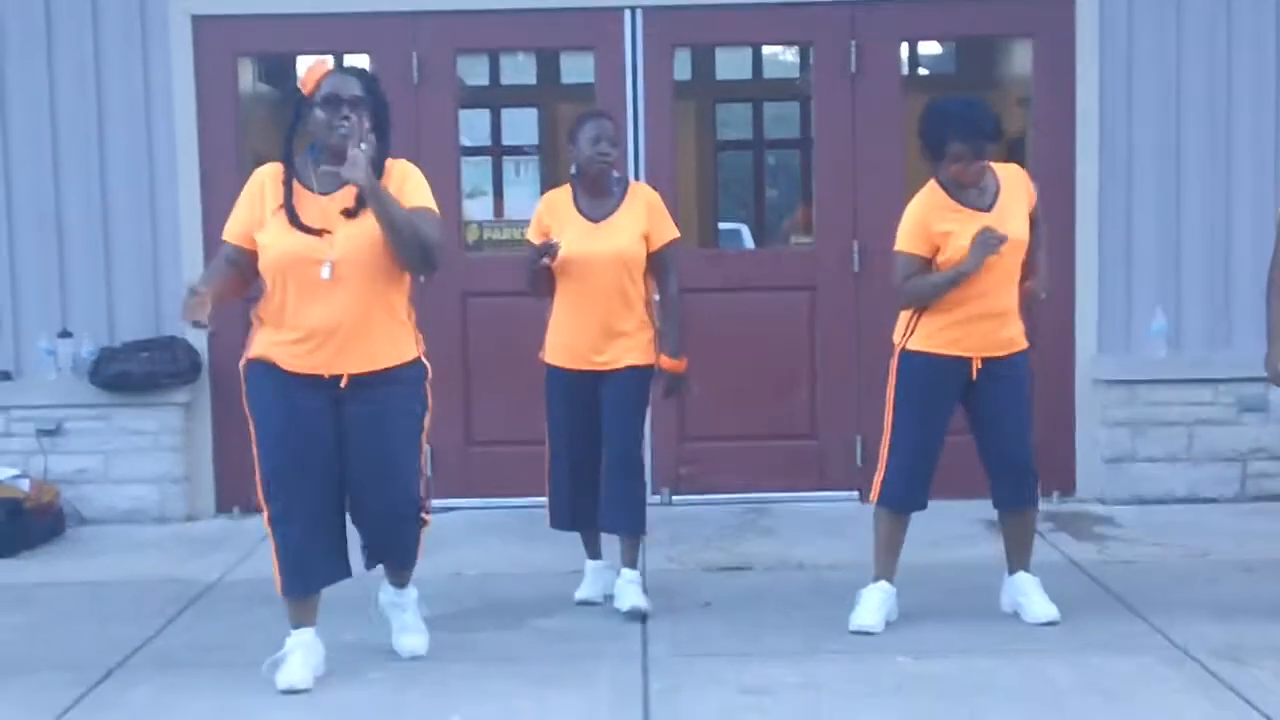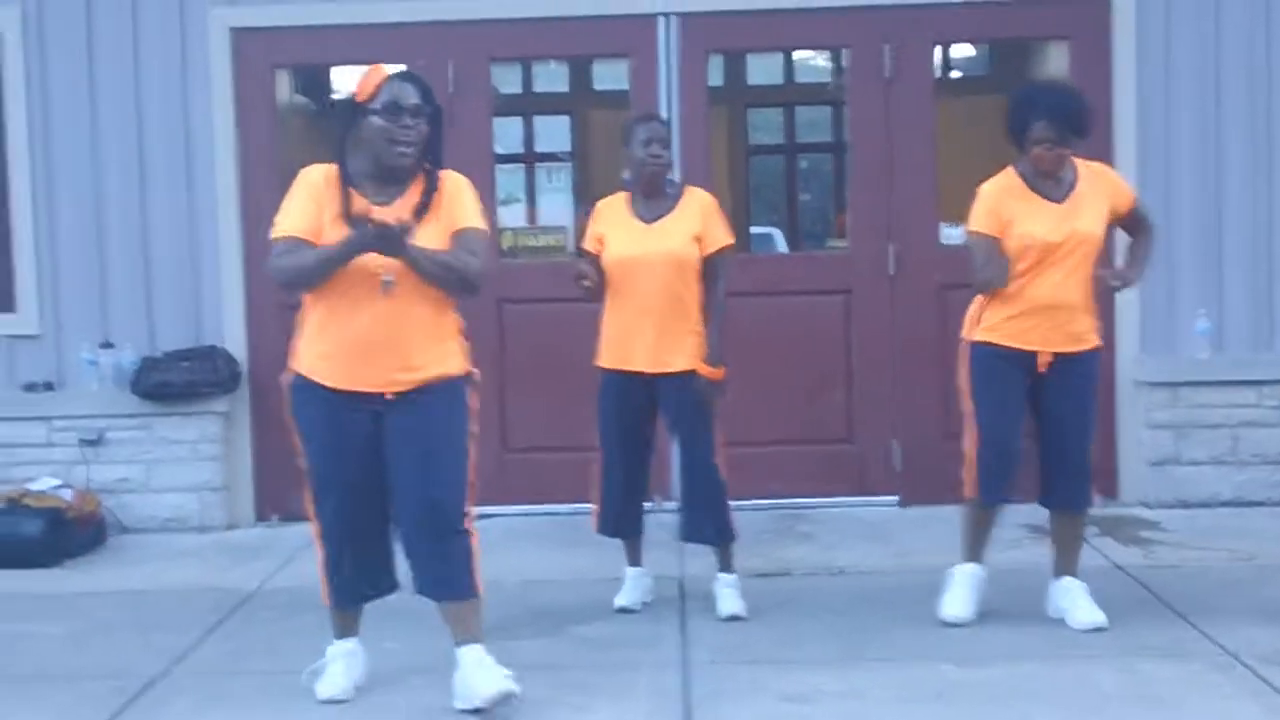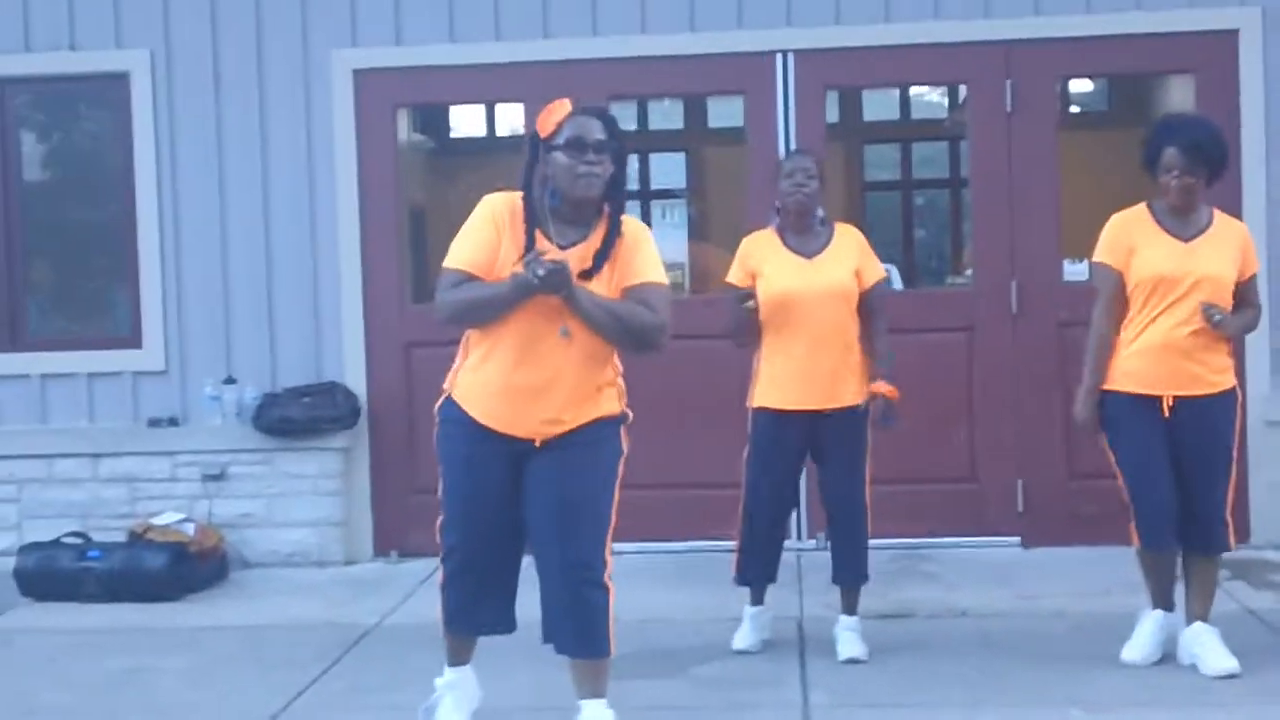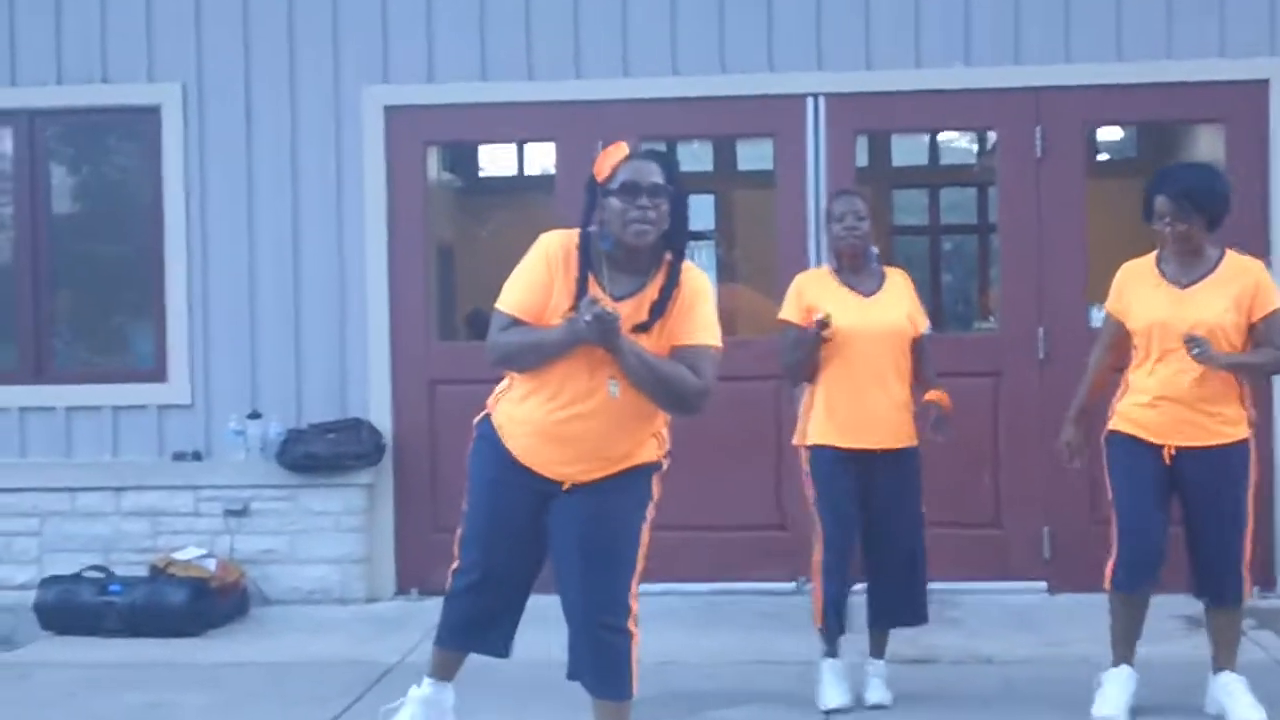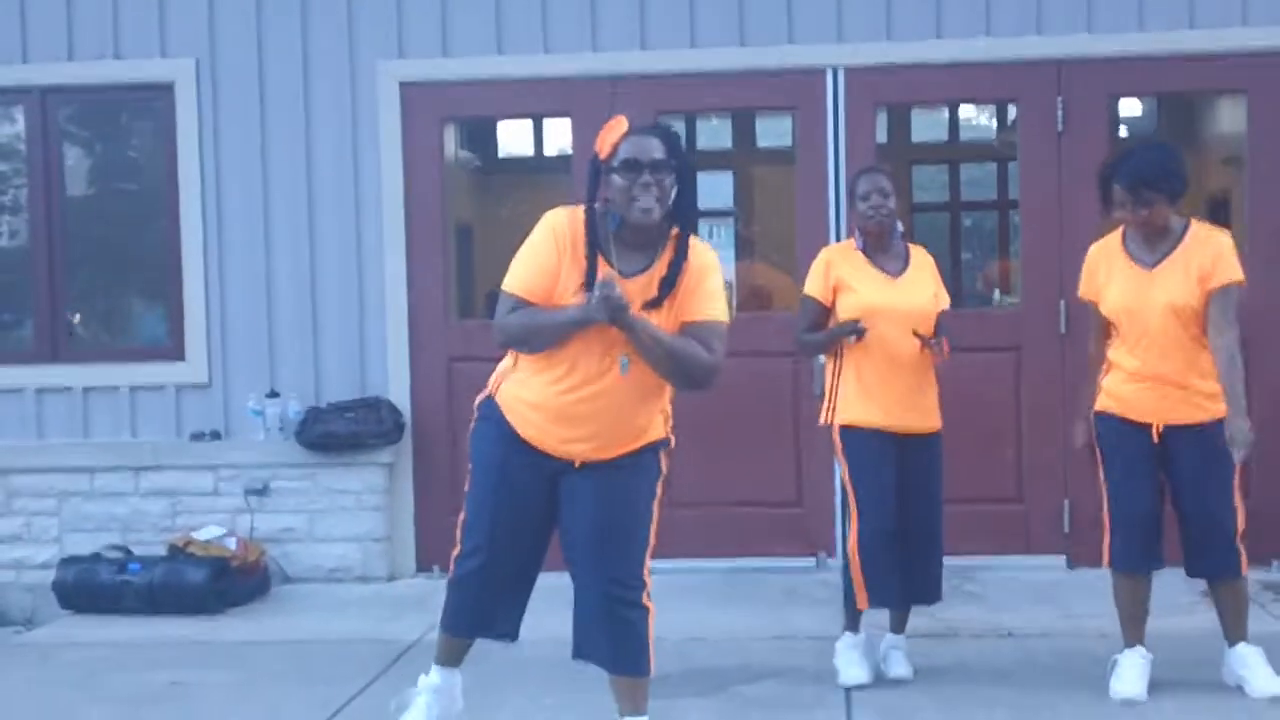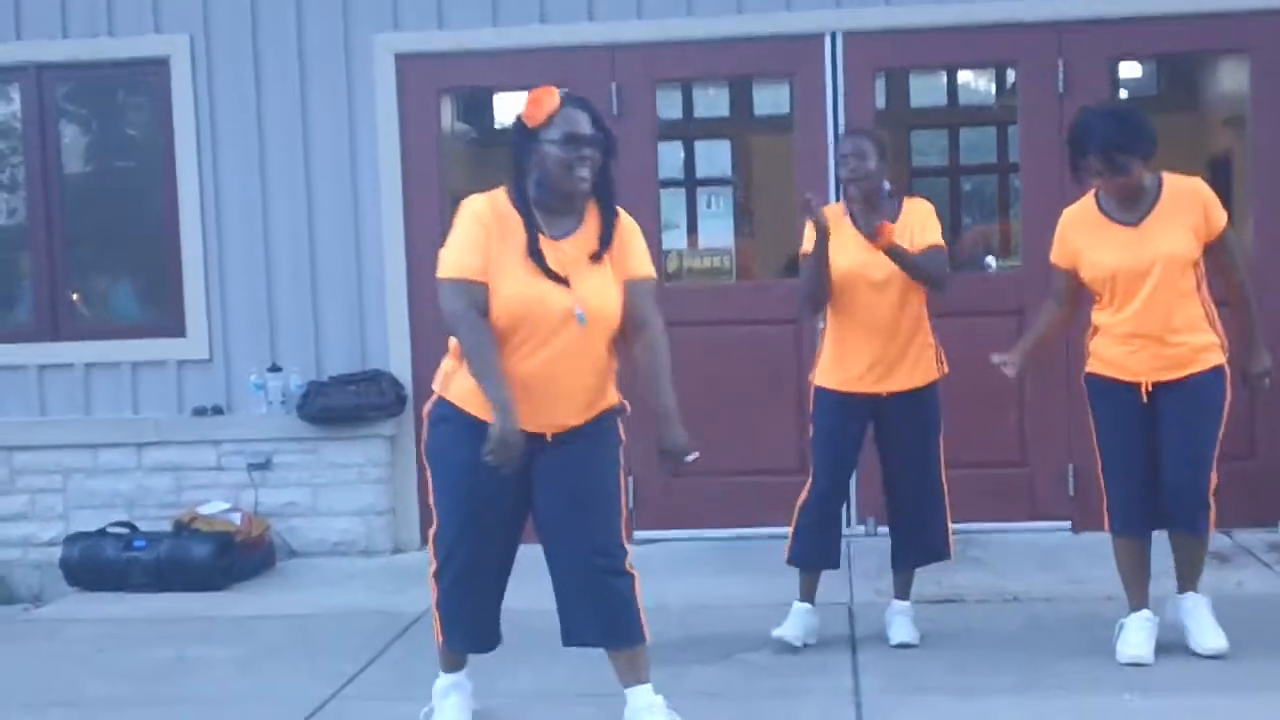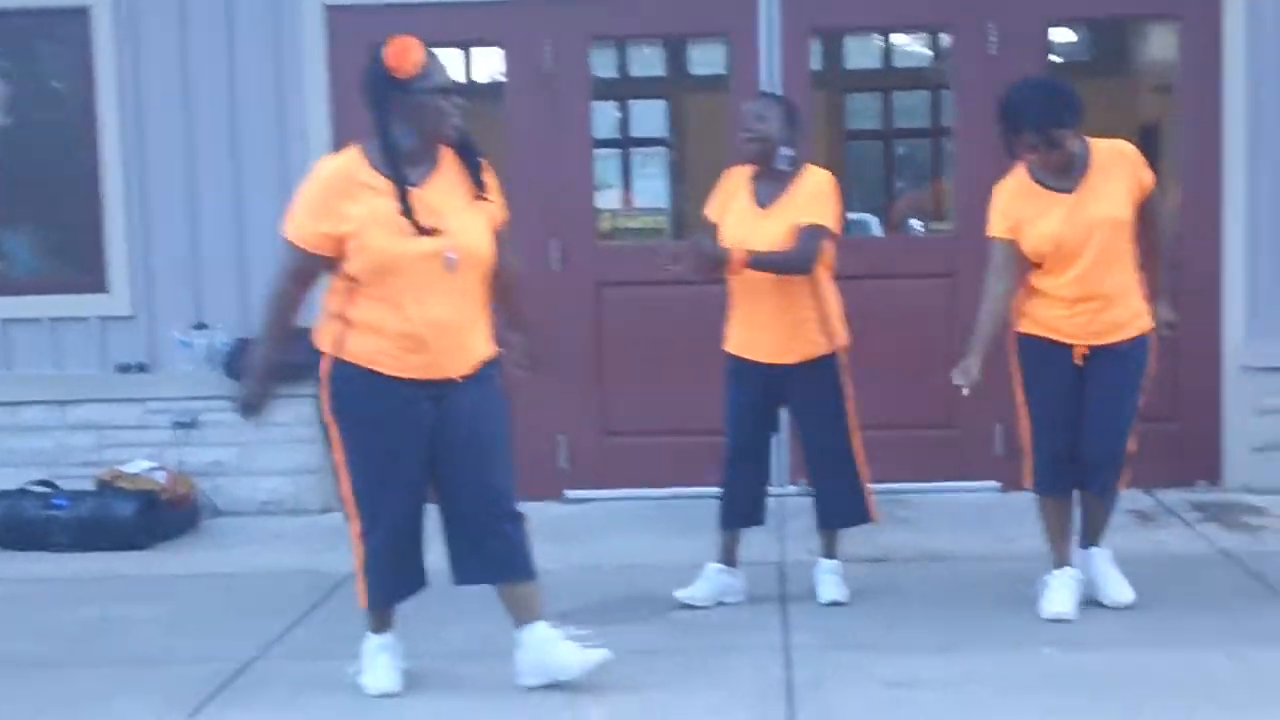
dt=0.3s
person 1, frame 1
left shoulder: (398, 176)
right shoulder: (268, 183)
left elbow: (427, 254)
right elbow: (233, 261)
left wrist: (369, 187)
right wrist: (207, 289)
left hip: (386, 372)
right hip: (285, 373)
left knee: (392, 499)
right knee: (296, 504)
left ankle: (399, 591)
right ankle: (303, 639)
person 1, frame 2
left shoulder: (451, 190)
right shoulder: (317, 184)
left elbow: (473, 274)
right elbow: (282, 270)
left wrist: (404, 246)
right wrist: (351, 245)
left hip: (429, 383)
right hip: (329, 386)
left knee: (439, 516)
right knee: (343, 520)
left ankle: (471, 659)
right ankle: (345, 648)
person 1, frame 3
left shoulder: (629, 236)
right shoulder: (497, 212)
left elbow: (651, 330)
right elbow: (449, 304)
left wrist: (572, 290)
right wrist: (522, 282)
left hip: (581, 429)
right hip: (479, 419)
left knee: (578, 566)
right knee: (470, 552)
person 1, frame 4
left shoulder: (689, 287)
right shoulder: (555, 253)
left elbow: (692, 394)
right elbow: (499, 347)
left wrist: (618, 342)
right wrist: (575, 332)
left hip: (616, 473)
right hip: (514, 450)
left knee: (604, 611)
right knee: (480, 578)
person 1, frame 5
left shoulder: (695, 262)
right shoulder: (560, 231)
left elbow: (703, 369)
right elbow: (507, 327)
left wrist: (630, 321)
right wrist: (587, 311)
left hip: (624, 452)
right hip: (518, 429)
left knee: (618, 589)
right knee: (485, 561)
person 1, frame 6
left shoulder: (615, 227)
right shoulder: (485, 216)
left elbow: (646, 326)
right elbow: (462, 319)
left wrist: (668, 418)
right wrist: (504, 411)
left hip: (581, 427)
right hip: (476, 422)
left knee: (601, 561)
right knee: (465, 560)
person 1, frame 7
left shoulder: (472, 173)
right shoulder: (339, 178)
left elbow: (495, 267)
right elbow: (293, 281)
left wrist: (519, 327)
right wrist: (260, 367)
left hip: (469, 374)
right hip: (368, 378)
left knee: (492, 506)
right knee: (383, 516)
left ankle: (536, 642)
right ankle: (380, 642)
person 2, frame 1
left shoulder: (1016, 181)
right shoulder: (924, 209)
right elbow: (905, 292)
left wrist: (1035, 273)
right wrist: (968, 265)
left hip: (1004, 352)
right hip: (930, 353)
left knee: (1016, 465)
right knee: (903, 467)
left ankle: (1020, 580)
right ankle: (881, 587)
person 2, frame 2
left shoulder: (1102, 182)
right shoulder: (996, 194)
left elbow: (1142, 227)
right elbow: (980, 274)
left wrist: (1129, 270)
right wrist: (999, 272)
left hip: (1074, 349)
right hip: (1000, 346)
left knee: (1070, 464)
right knee: (992, 456)
left ankle: (1066, 584)
right ankle: (968, 569)
person 2, frame 3
left shoulder: (1234, 235)
right shoulder: (1124, 228)
left elbow: (1250, 309)
right elbow: (1105, 312)
left wrist: (1232, 325)
right wrist: (1087, 388)
left hip: (1208, 393)
right hip: (1130, 391)
left knee: (1206, 512)
right knee: (1152, 509)
left ankle: (1198, 629)
right ankle: (1159, 615)
person 2, frame 4
right shoulder: (1131, 276)
right elbow: (1107, 356)
left wrist: (1221, 359)
right wrist: (1074, 419)
left hip: (1218, 442)
right hip: (1137, 437)
left knee: (1222, 560)
right knee: (1135, 552)
right ankle: (1120, 669)
person 2, frame 5
left shoulder: (1212, 247)
right shoulder: (1100, 256)
left elbow: (1224, 332)
right wrist: (1086, 412)
left hip: (1201, 417)
right hip: (1124, 418)
left knee: (1216, 535)
right knee: (1129, 533)
right ankle: (1133, 653)
person 2, frame 6
left shoulder: (1194, 198)
right shoulder: (1076, 224)
left elbow: (1232, 277)
right elbow: (1060, 300)
left wrist: (1256, 346)
right wrist: (1021, 351)
left hip: (1193, 370)
right hip: (1114, 376)
left knee: (1189, 488)
right knee: (1127, 494)
left ankle: (1190, 598)
right ankle: (1139, 613)
person 2, frame 7
left shoulder: (1123, 161)
right shoulder: (1010, 195)
left elbow: (1150, 229)
right elbow: (1001, 280)
left wrist: (1159, 297)
right wrist: (976, 352)
left hip: (1121, 334)
right hip: (1046, 339)
left knee: (1105, 452)
right knee: (1052, 454)
left ankle: (1093, 551)
right ankle: (1062, 570)
person 3, frame 1
left shoulder: (644, 200)
right shoulder: (552, 206)
left elbow: (666, 281)
right elbow: (539, 289)
left wrist: (672, 355)
right wrist: (540, 260)
left hip: (628, 355)
right hip: (567, 358)
left knee: (624, 459)
right knee: (572, 460)
left ankle: (629, 575)
right ankle: (594, 564)
person 3, frame 2
left shoulder: (700, 205)
right shoulder: (606, 212)
left elbow: (715, 290)
left wrist: (711, 362)
right wrist: (588, 279)
left hip: (684, 362)
right hip: (621, 363)
left knee: (700, 465)
right knee: (622, 466)
left ankle: (726, 577)
right ankle: (635, 573)
person 3, frame 3
left shoulder: (850, 240)
right shoulder: (754, 248)
left elbow: (874, 320)
right elbow: (745, 334)
left wrist: (881, 381)
right wrist: (744, 313)
left hip: (843, 400)
right hip: (777, 401)
left knee: (847, 507)
right knee: (764, 505)
left ankle: (848, 621)
right ankle: (755, 611)
person 3, frame 4
left shoulder: (901, 283)
right shoulder: (808, 285)
left elbow: (919, 361)
right elbow: (791, 370)
left wrist: (933, 396)
right wrist: (813, 342)
left hip: (896, 440)
right hip: (831, 439)
left knee: (899, 549)
right knee: (835, 545)
left ankle: (876, 662)
right ankle: (830, 661)
person 3, frame 5
left shoulder: (923, 260)
right shoulder: (833, 261)
left elbow: (941, 332)
right elbow: (805, 340)
left wrist: (939, 345)
right wrist: (838, 332)
left hip: (920, 420)
right hip: (860, 417)
left knee: (920, 527)
right knee: (871, 523)
left ankle: (895, 639)
right ankle: (851, 638)
person 3, frame 6
left shoulder: (919, 213)
right shoulder: (823, 221)
left elbow: (939, 276)
right elbow: (812, 303)
left wrist: (885, 240)
right wrist: (822, 243)
left hip: (909, 381)
right hip: (840, 381)
left knee: (913, 490)
right knee: (824, 488)
left ankle: (900, 604)
right ankle: (805, 607)
person 3, frame 7
left shoulder: (818, 183)
right shoulder: (732, 183)
left elbow: (803, 257)
right elbow: (717, 259)
left wrist: (733, 256)
right wrist: (706, 258)
left hip: (811, 346)
right hip: (747, 348)
left knee: (830, 452)
right knee: (741, 454)
left ankle: (829, 564)
right ankle: (725, 570)
